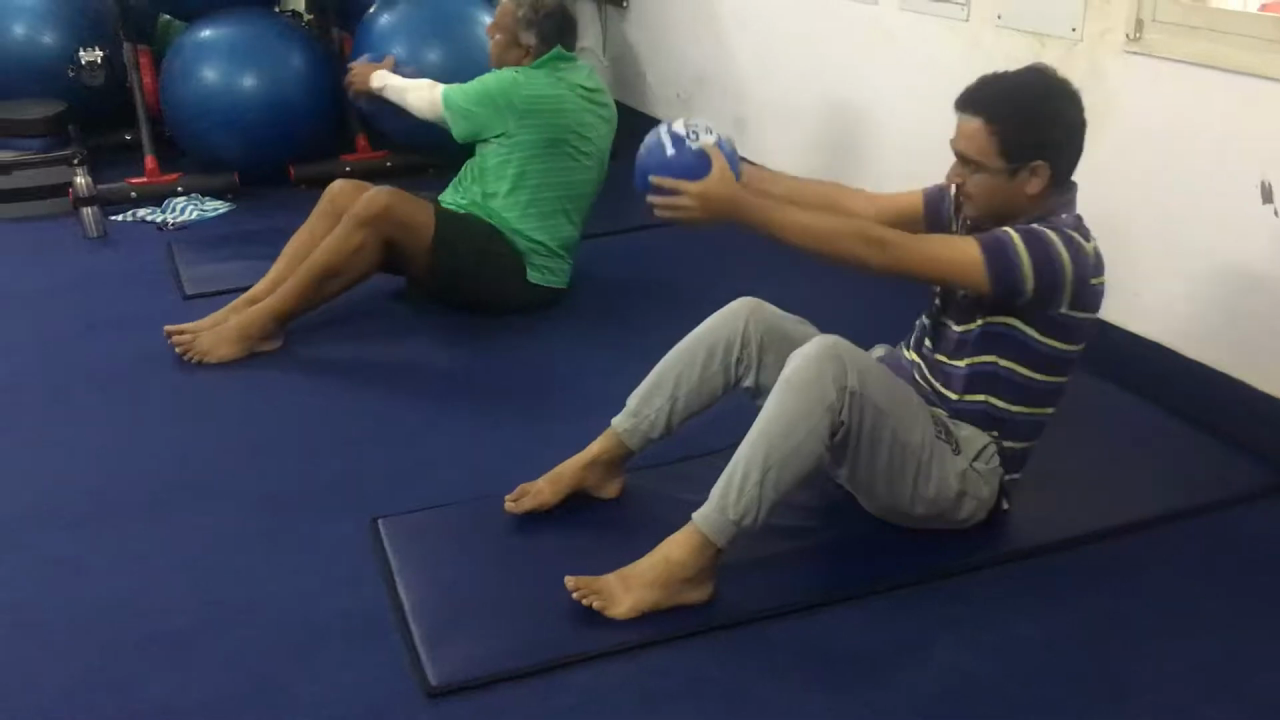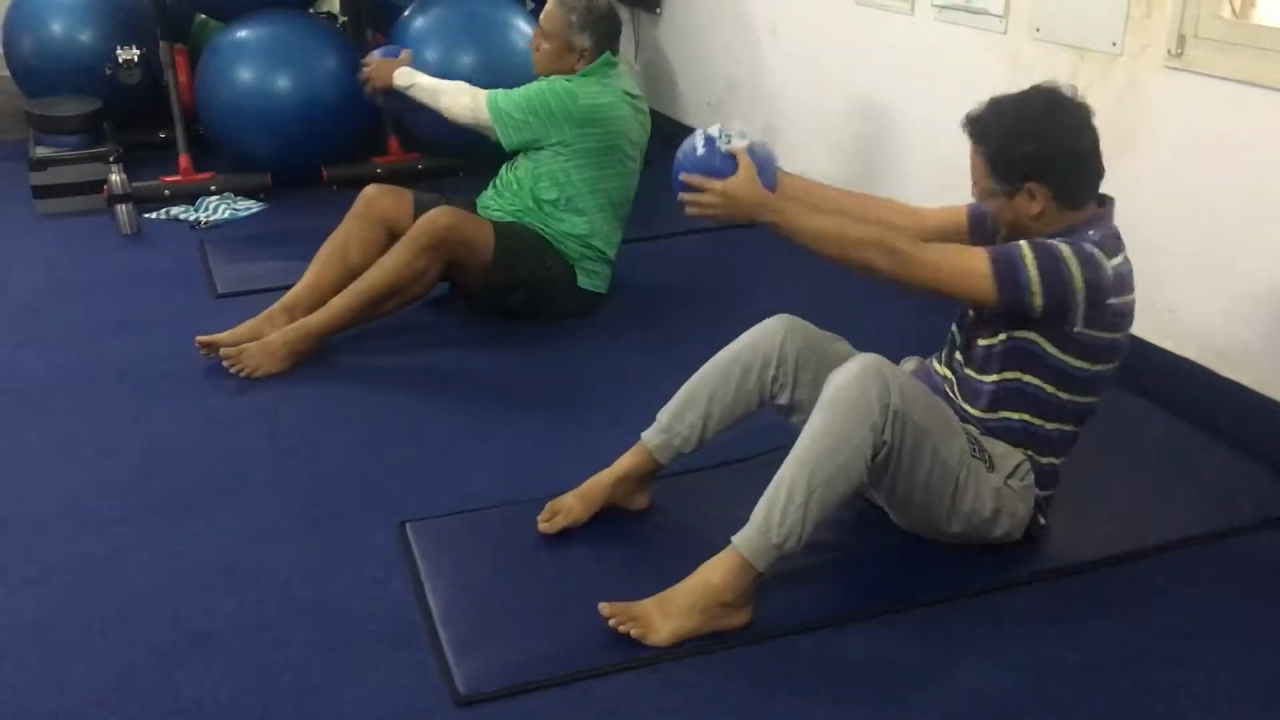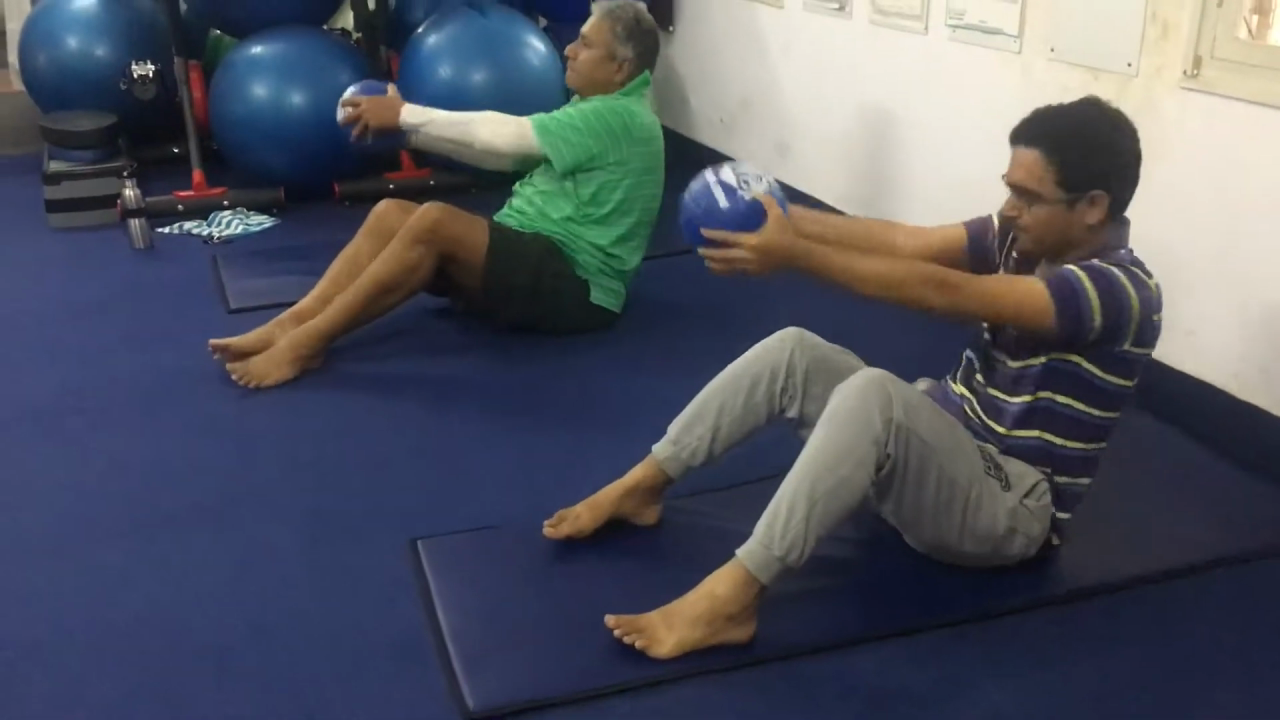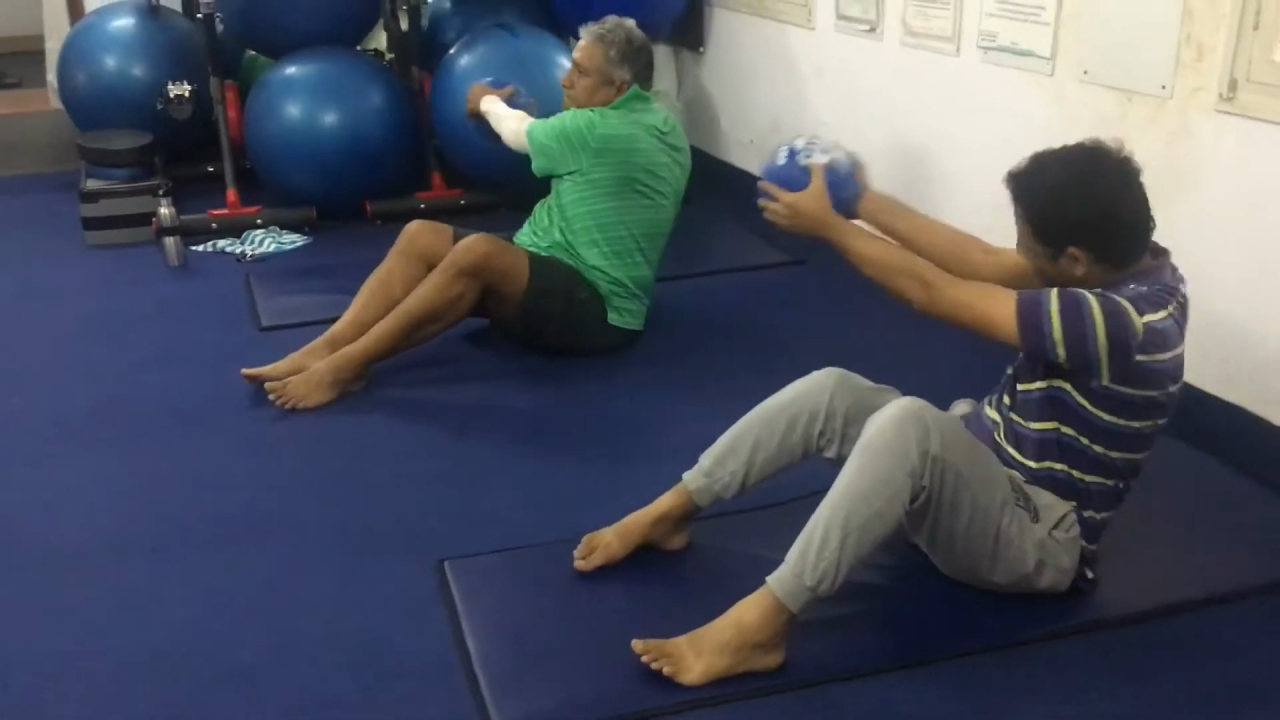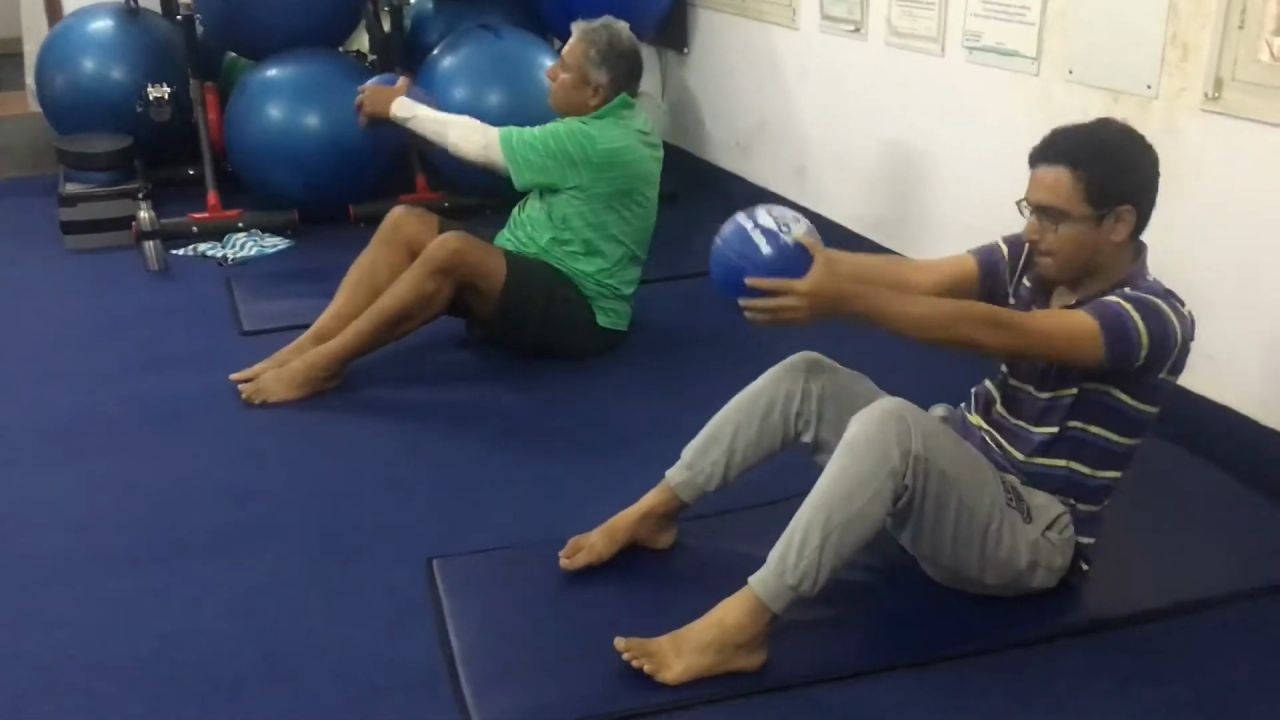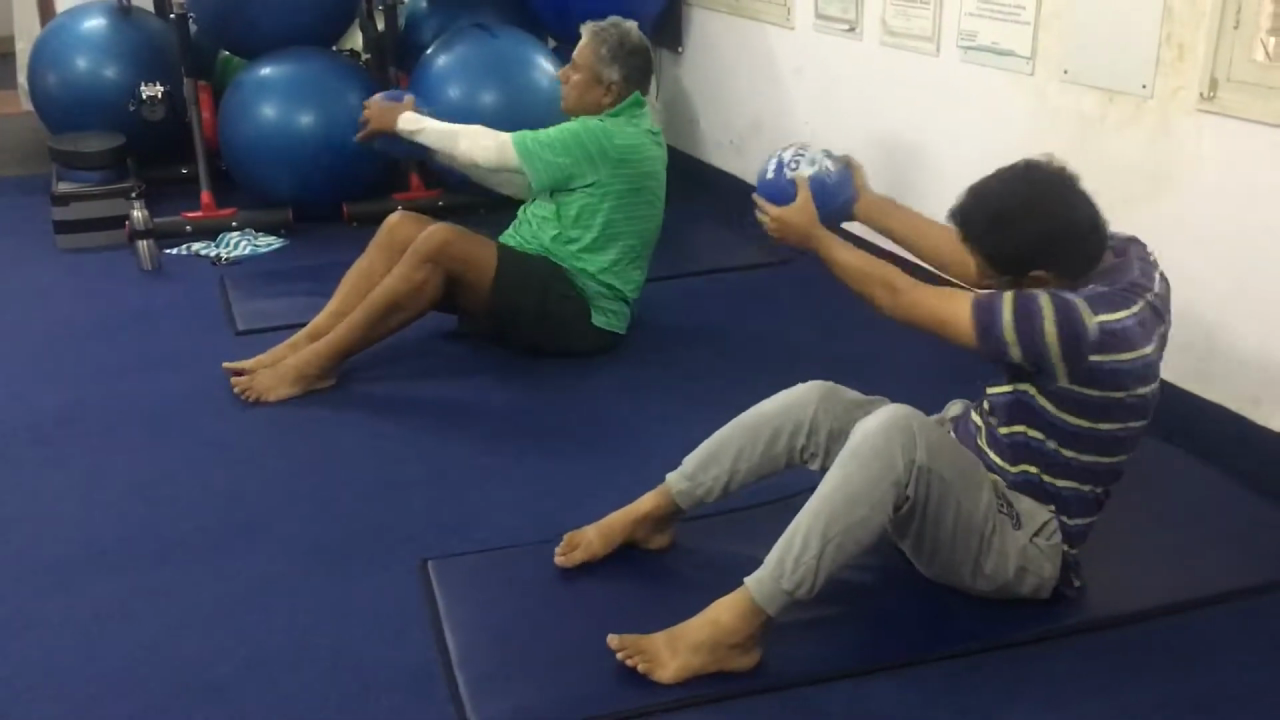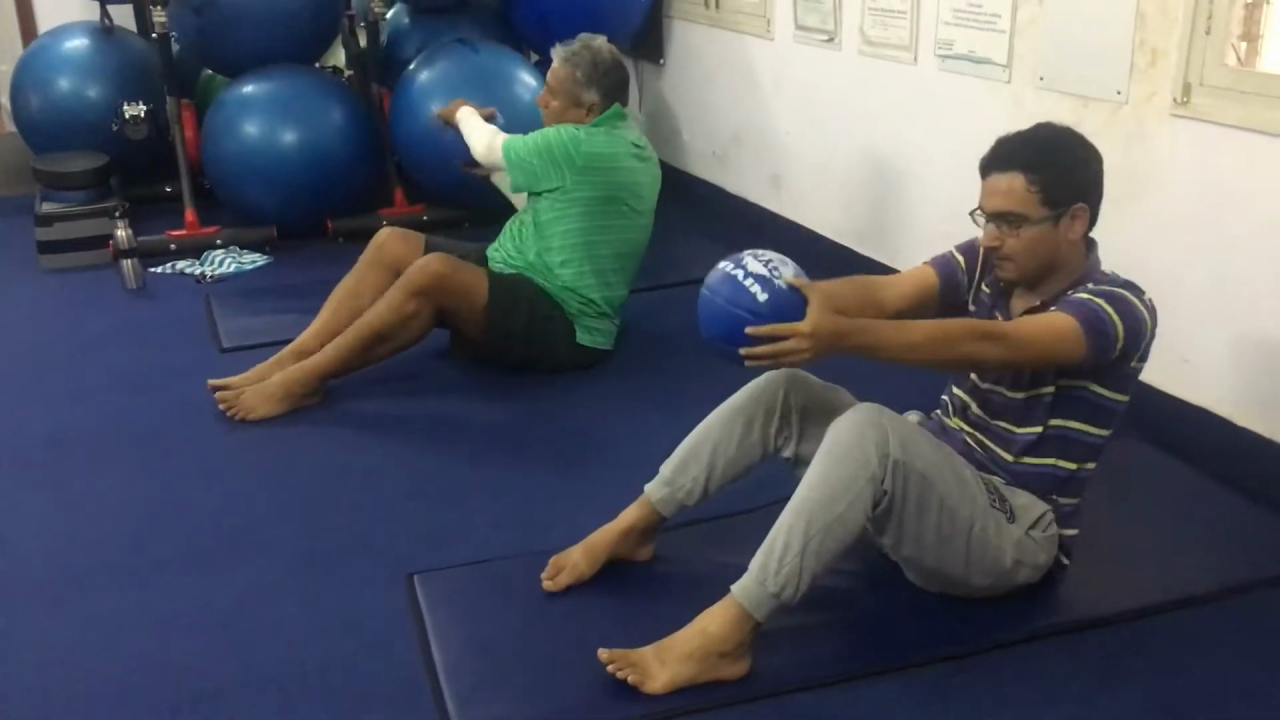
dt=0.7s
person 1, frame 1
left shoulder: (1059, 254)
right shoulder: (986, 200)
left elbow: (879, 248)
right elbow: (866, 207)
left wrist: (738, 207)
right wrist: (740, 178)
left hip: (955, 470)
right hip: (901, 404)
left knee: (826, 359)
right knee: (748, 320)
left ankle: (689, 560)
right ankle: (600, 460)
person 1, frame 2
left shoulder: (1074, 269)
right shoulder: (1065, 216)
left elbow: (896, 258)
right elbow: (917, 223)
left wrist: (763, 208)
right wrist: (771, 186)
left hip: (992, 484)
left knee: (864, 377)
right knee: (783, 337)
left ankle: (728, 583)
right ankle: (630, 474)
person 1, frame 3
left shoulder: (1121, 291)
right shoulder: (1025, 235)
left elbow: (941, 291)
right elbow: (904, 243)
left wrist: (796, 254)
right wrist: (782, 219)
left hip: (1006, 509)
right hip: (946, 439)
left knee: (872, 394)
right knee: (792, 350)
left ankle: (731, 598)
right ankle: (639, 487)
person 1, frame 4
left shoulder: (1110, 323)
right shoulder: (1139, 262)
left elbow: (934, 291)
right elbow: (1000, 271)
left wrist: (826, 225)
right wrist: (867, 203)
left hip: (1037, 537)
left knee: (907, 421)
right knee: (831, 391)
left ankle: (761, 624)
right ankle: (670, 512)
person 1, frame 5
left shoulder: (1155, 321)
right shoulder: (1032, 260)
left elbow: (990, 331)
right elbow: (920, 278)
left wrist: (842, 301)
right wrist: (807, 260)
left hip: (1026, 535)
right hip: (958, 468)
left knee: (890, 424)
right knee: (807, 377)
left ankle: (741, 625)
right ankle: (652, 513)
person 1, frame 6
left shoulder: (1066, 324)
right shoulder: (1123, 257)
left elbow: (899, 297)
right elbow: (984, 265)
left wrist: (812, 234)
right wrist: (867, 204)
left hip: (1021, 542)
right hip: (975, 465)
left knee: (895, 430)
right knee: (817, 405)
left ankle: (735, 627)
right ankle: (650, 513)
person 1, frame 7
left shoulder: (1121, 311)
right shoulder: (985, 264)
left elbow: (986, 344)
right elbow: (888, 295)
left wrist: (841, 335)
left hip: (1008, 533)
right hip: (936, 472)
left knee: (867, 430)
right knee: (784, 391)
left ankle: (723, 635)
right ankle: (632, 527)
person 2, frame 1
left shoulder: (519, 91)
right shoulder: (585, 79)
left elbow: (432, 102)
left wrist: (378, 79)
left hip: (518, 269)
right hip: (489, 234)
left knee: (383, 205)
right knee: (343, 195)
left ankle: (260, 325)
right ankle: (245, 308)
person 2, frame 2
left shoulder: (572, 100)
right shoulder: (608, 84)
left elbow: (473, 108)
right elbow: (494, 115)
left wrist: (399, 76)
left hip: (559, 270)
left knee: (442, 225)
right knee: (377, 201)
left ankle: (301, 338)
right ankle: (284, 315)
person 2, frame 3
left shoulder: (618, 118)
right shoulder: (599, 108)
left elbow: (508, 135)
right elbow: (509, 154)
left wrist: (405, 114)
right wrist: (410, 132)
left hip: (572, 287)
right hip: (535, 253)
left knee: (434, 221)
right knee: (389, 215)
left ankle: (307, 344)
right ankle: (292, 324)
person 2, frame 4
left shoulder: (594, 130)
right shoulder: (663, 126)
left elbow: (520, 134)
left wrist: (489, 102)
left hip: (595, 310)
right hip: (559, 275)
left knee: (477, 251)
right knee: (421, 238)
left ankle: (346, 366)
right ankle: (326, 348)
person 2, frame 5
left shoulder: (590, 142)
right shoulder: (611, 121)
left elbow: (483, 145)
right elbow: (510, 154)
left wrist: (398, 107)
right wrist: (416, 117)
left hip: (577, 313)
left knee: (452, 251)
right knee: (404, 224)
left ankle: (322, 365)
right ankle: (311, 345)
person 2, frame 6
left shoulder: (601, 139)
right shoulder: (612, 128)
left elbow: (493, 150)
right elbow: (525, 181)
left wrist: (404, 120)
right wrist: (428, 140)
left hip: (578, 310)
right hip: (538, 274)
left knee: (442, 241)
right knee: (402, 229)
left ankle: (316, 363)
right ankle: (306, 343)
person 2, frame 7
left shoulder: (577, 146)
right shoulder: (624, 143)
left elbow: (490, 149)
left wrist: (464, 114)
right wrist: (494, 172)
left hip: (563, 326)
left knee: (434, 272)
right knee: (391, 244)
left ankle: (302, 382)
right ankle: (290, 360)
